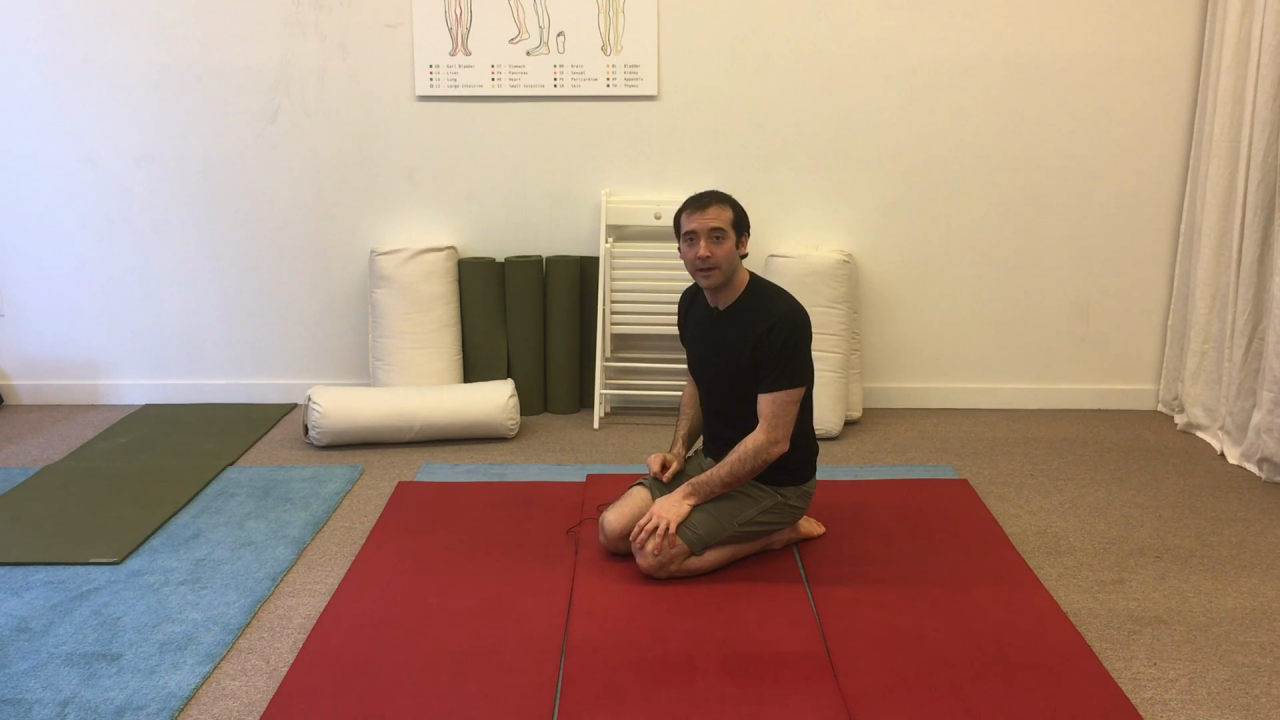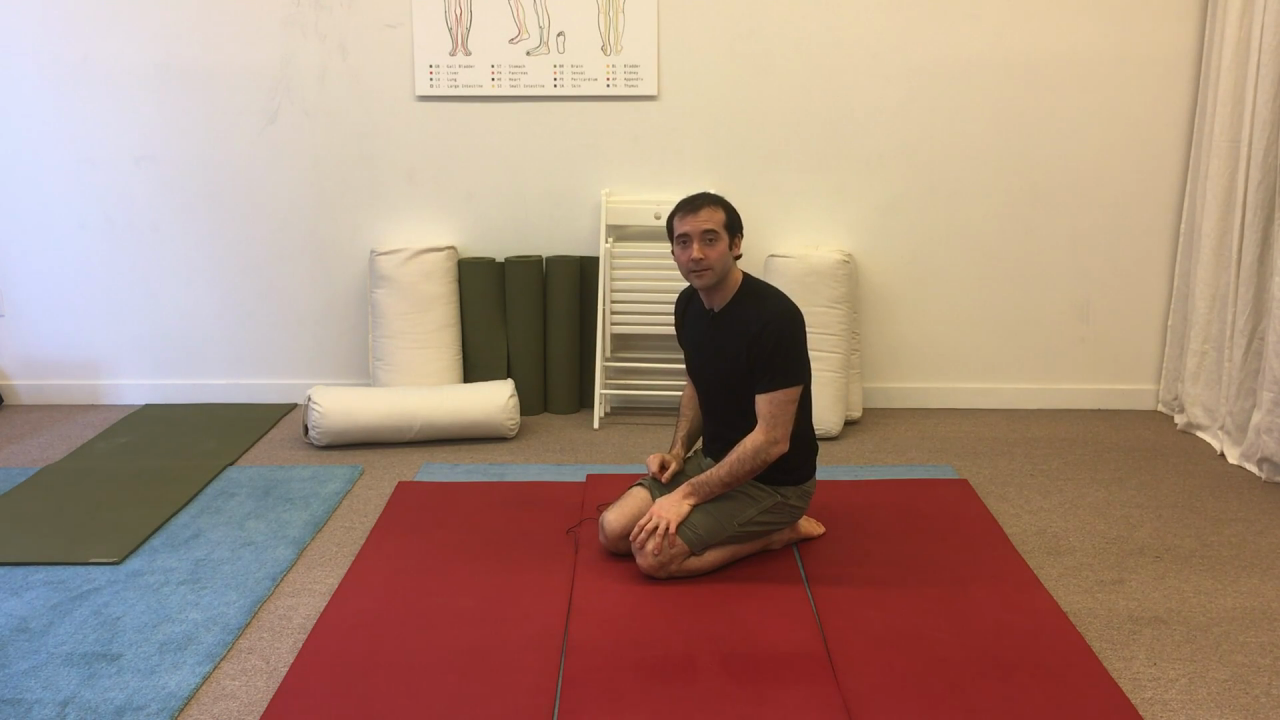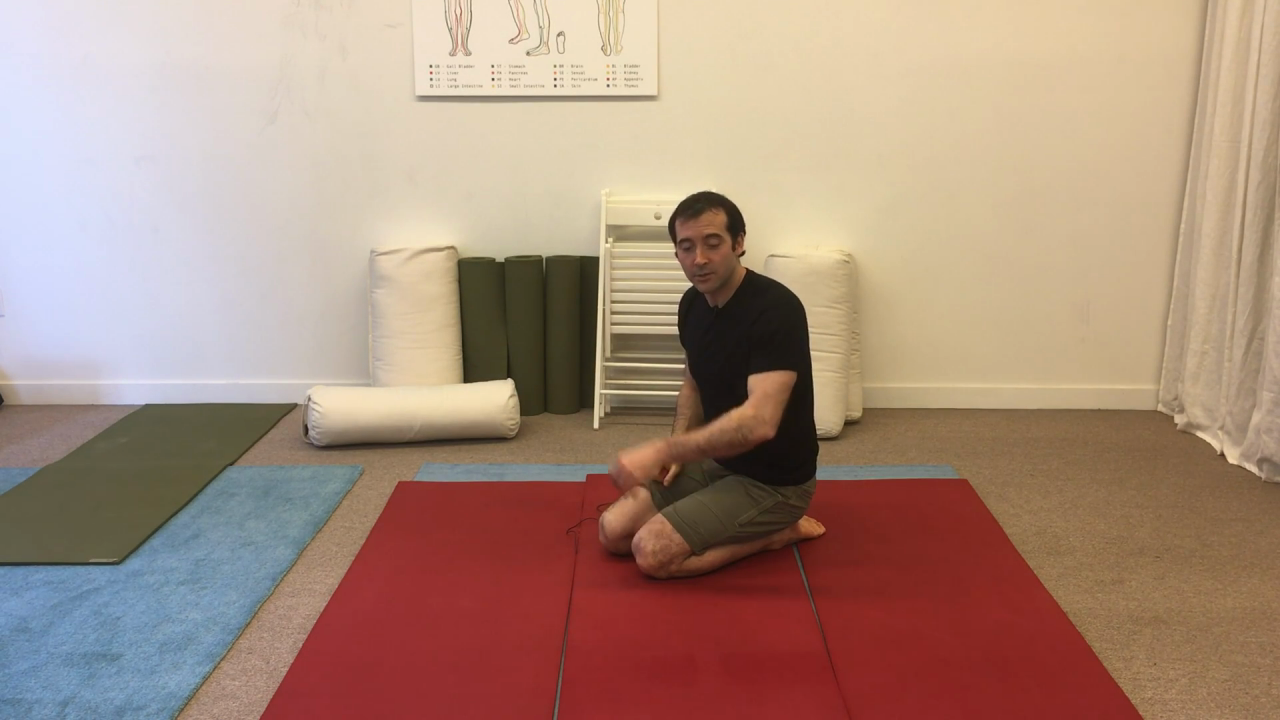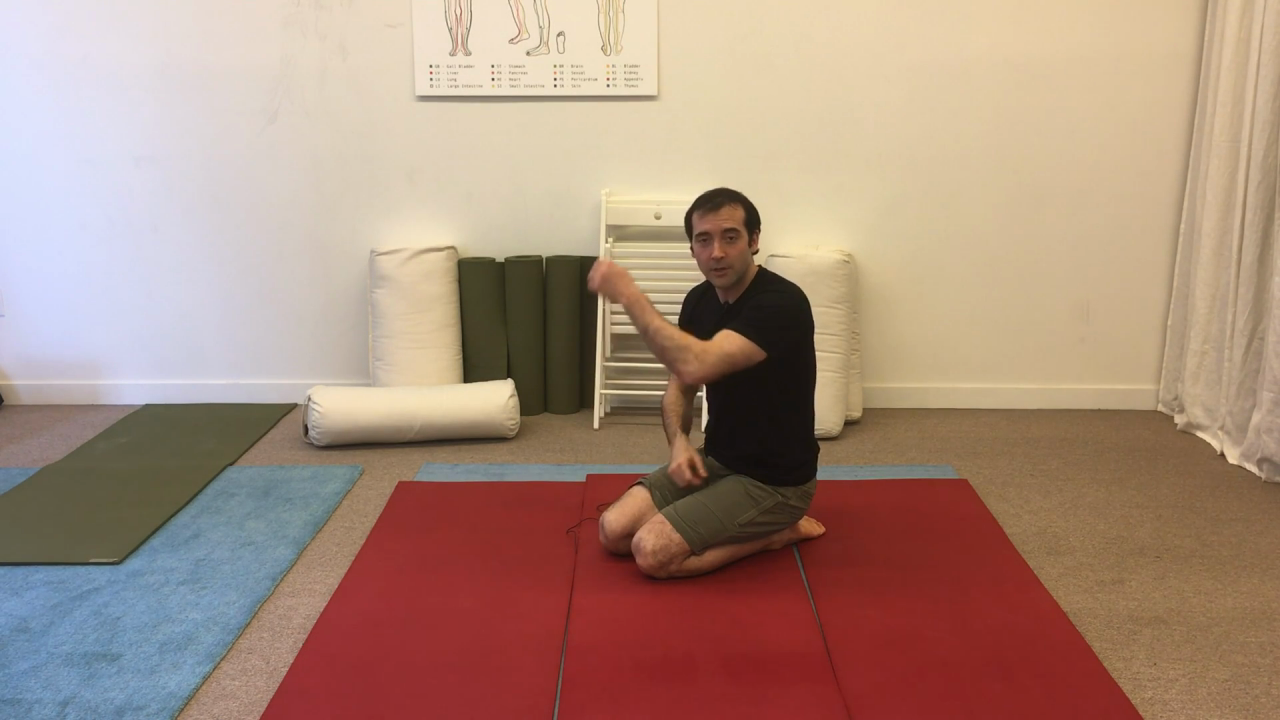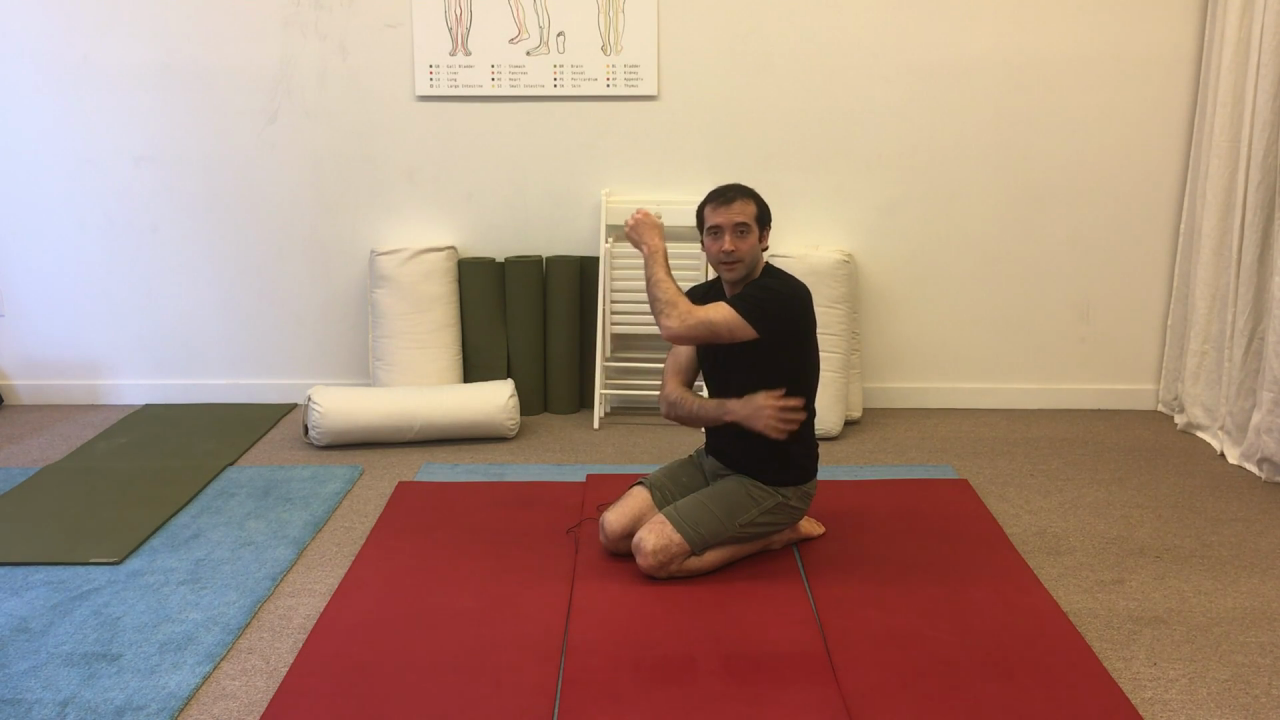
dt=0.4s
person 1, frame 1
left shoulder: (780, 318)
right shoulder: (692, 303)
left elbow: (772, 439)
left wrist: (688, 496)
right wrist: (678, 449)
left hip: (773, 481)
right hip: (715, 460)
left knee: (653, 554)
right knee: (614, 531)
left ankle: (778, 532)
right ankle: (756, 528)
person 1, frame 2
left shoulder: (774, 317)
right shoulder: (689, 304)
left elbow: (772, 440)
left wrist: (688, 496)
right wrist: (678, 451)
left hip: (772, 482)
right hip: (715, 460)
left knee: (653, 553)
right knee: (614, 531)
left ankle: (778, 531)
right ankle: (756, 528)
person 1, frame 3
left shoulder: (775, 310)
right shoulder: (692, 303)
left elbow: (760, 422)
left wrist: (660, 451)
right wrist: (677, 449)
left hip: (773, 481)
right hip: (716, 461)
left knee: (653, 552)
right knee: (614, 532)
left ankle: (778, 532)
right ankle: (748, 528)
person 1, frame 4
left shoulder: (781, 304)
right shoulder: (699, 302)
left elbow: (697, 366)
right elbow: (679, 389)
left wrist: (628, 295)
right wrist: (678, 443)
left hip: (773, 481)
right hip: (718, 460)
left knee: (652, 553)
right knee: (614, 532)
left ankle: (778, 531)
right ankle: (752, 528)
person 1, frame 5
left shoulder: (782, 297)
right shoulder: (701, 300)
left elbow: (676, 325)
right elbow: (671, 401)
left wrist: (653, 246)
right wrist: (739, 411)
left hip: (774, 482)
right hip: (715, 459)
left knee: (652, 553)
right knee: (614, 532)
left ankle: (778, 531)
right ankle: (755, 527)
